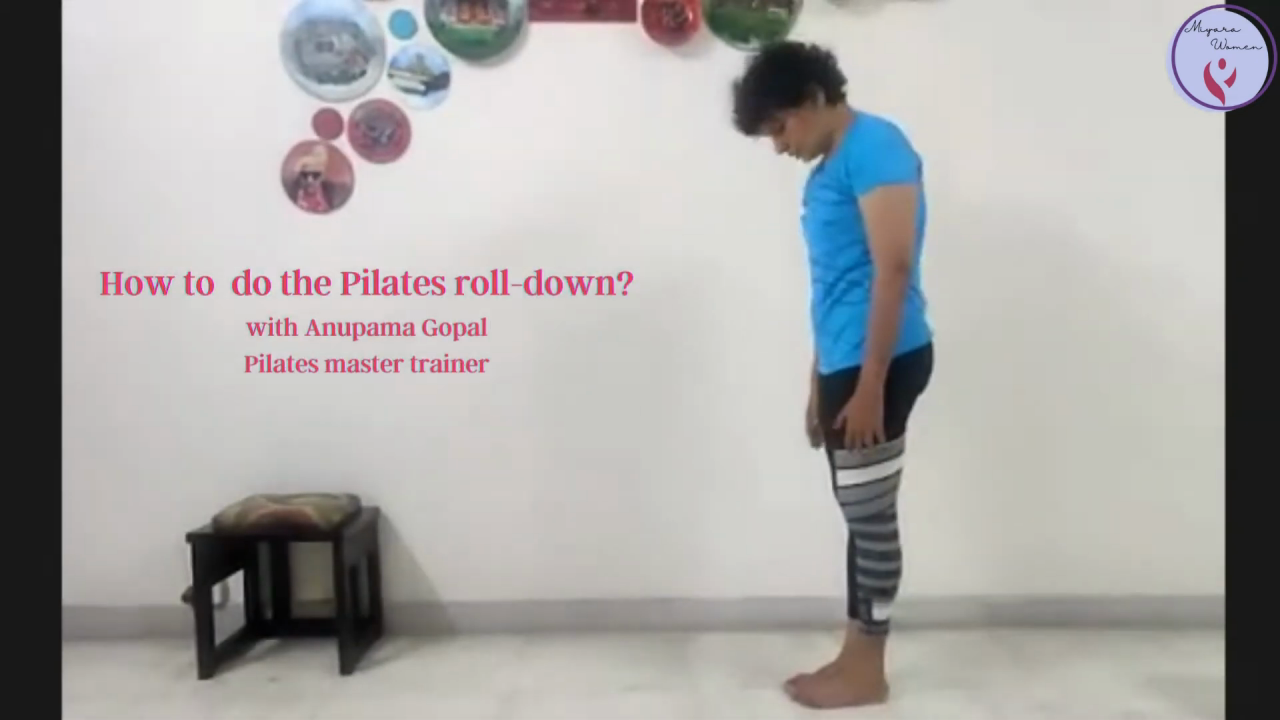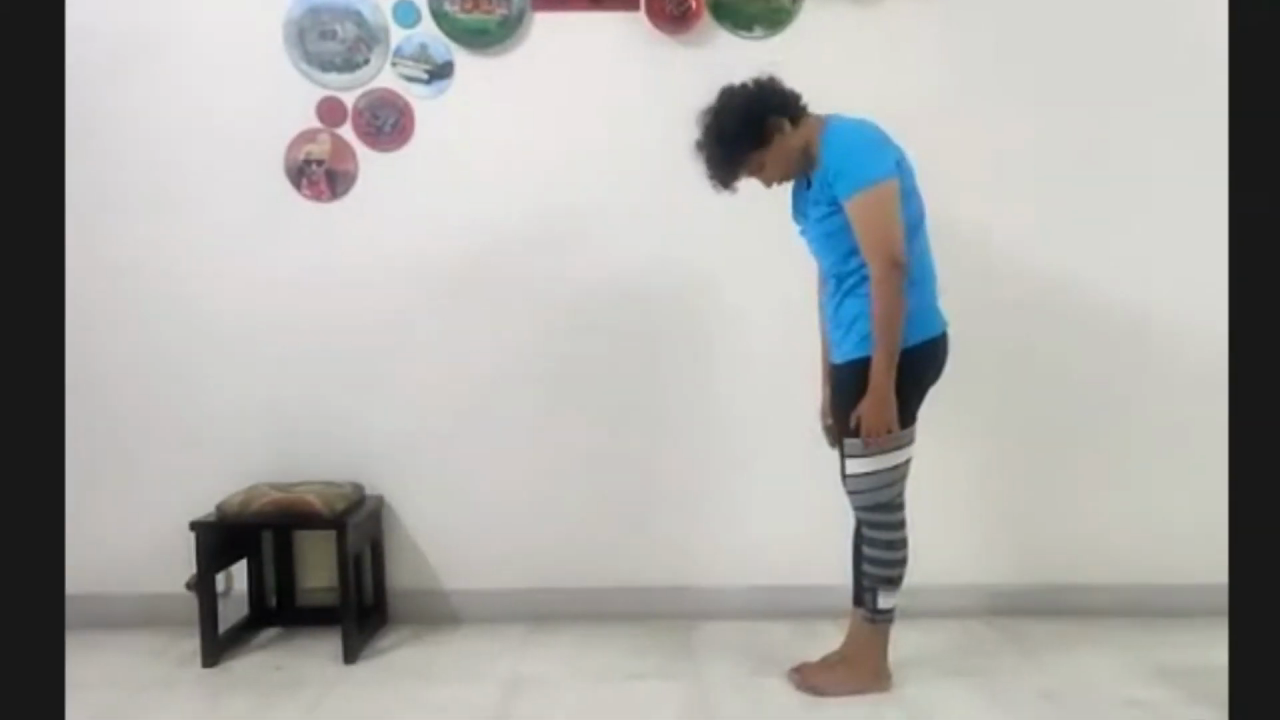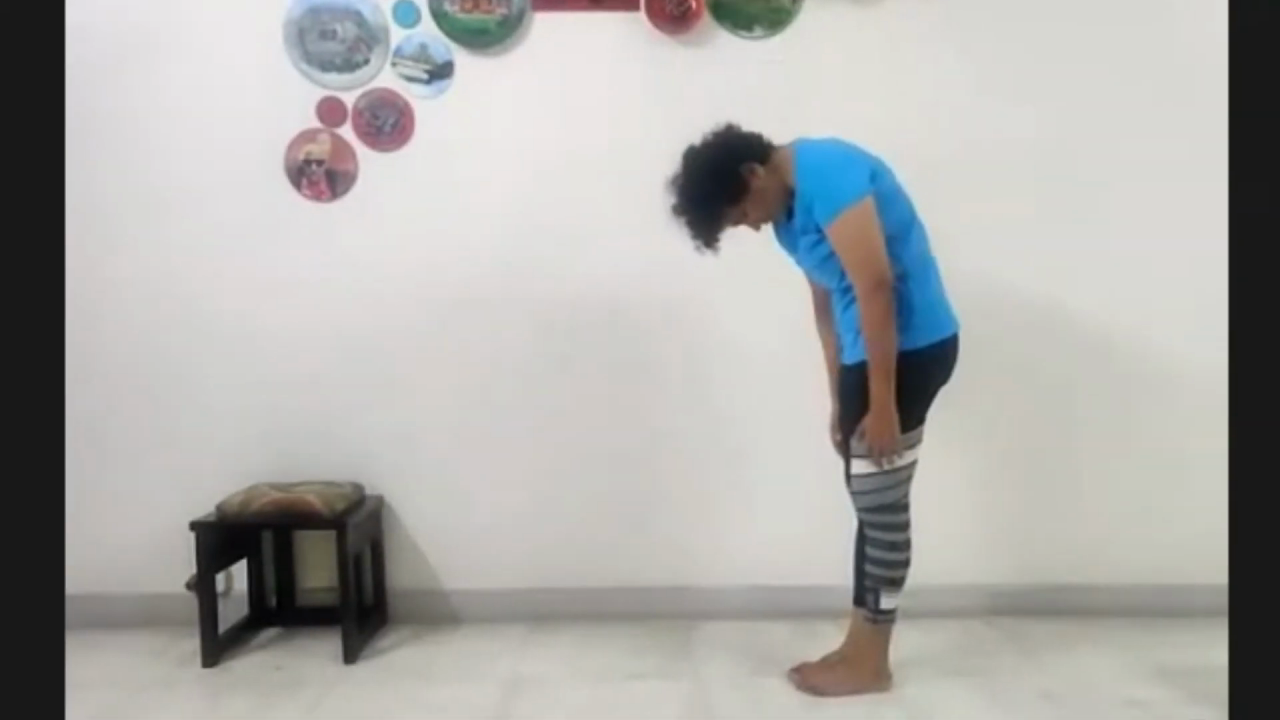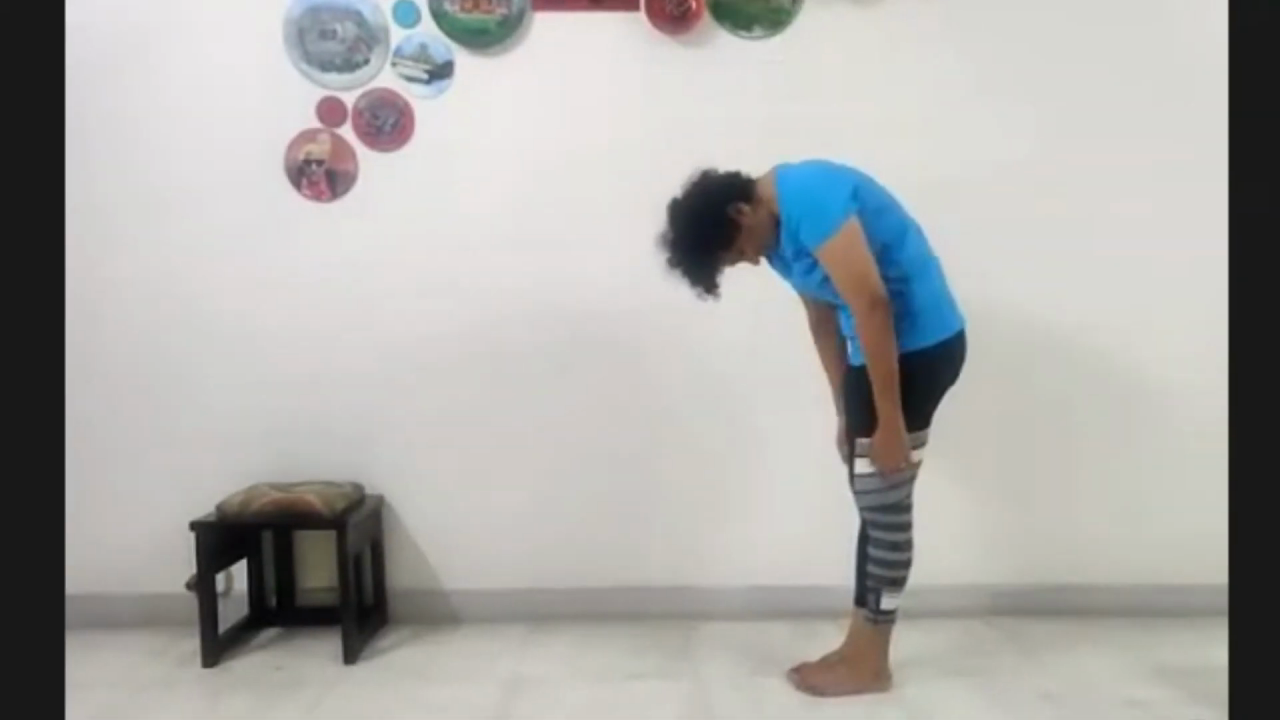
dt=0.4s
person 1, frame 1
left shoulder: (875, 147)
right shoulder: (830, 169)
left elbow: (893, 270)
left wrist: (871, 388)
right wrist: (821, 385)
left hip: (879, 364)
right hip: (844, 364)
left knee: (869, 515)
right knee: (859, 514)
left ankle: (866, 673)
right ankle: (855, 659)
person 1, frame 2
left shoulder: (853, 148)
right shoulder: (809, 183)
left elbow: (889, 268)
left wrist: (882, 386)
right wrist: (832, 383)
left hip: (895, 352)
right hip: (858, 354)
left knee: (877, 505)
right knee: (867, 503)
left ankle: (869, 662)
right ankle: (858, 647)
person 1, frame 3
left shoulder: (826, 172)
right shoulder: (792, 208)
left elbow: (875, 286)
left wrist: (882, 403)
right wrist: (840, 400)
left hip: (908, 347)
right hip: (870, 351)
left knee: (881, 505)
right knee: (870, 503)
left ankle: (869, 663)
right ankle: (859, 648)
person 1, frame 4
left shoulder: (808, 197)
right shoulder: (780, 227)
left elbow: (872, 305)
right elbow: (824, 319)
left wrist: (890, 420)
right wrist: (845, 412)
left hip: (918, 345)
right hip: (886, 348)
left knee: (884, 506)
right knee: (872, 503)
left ankle: (869, 664)
right ankle: (859, 648)
